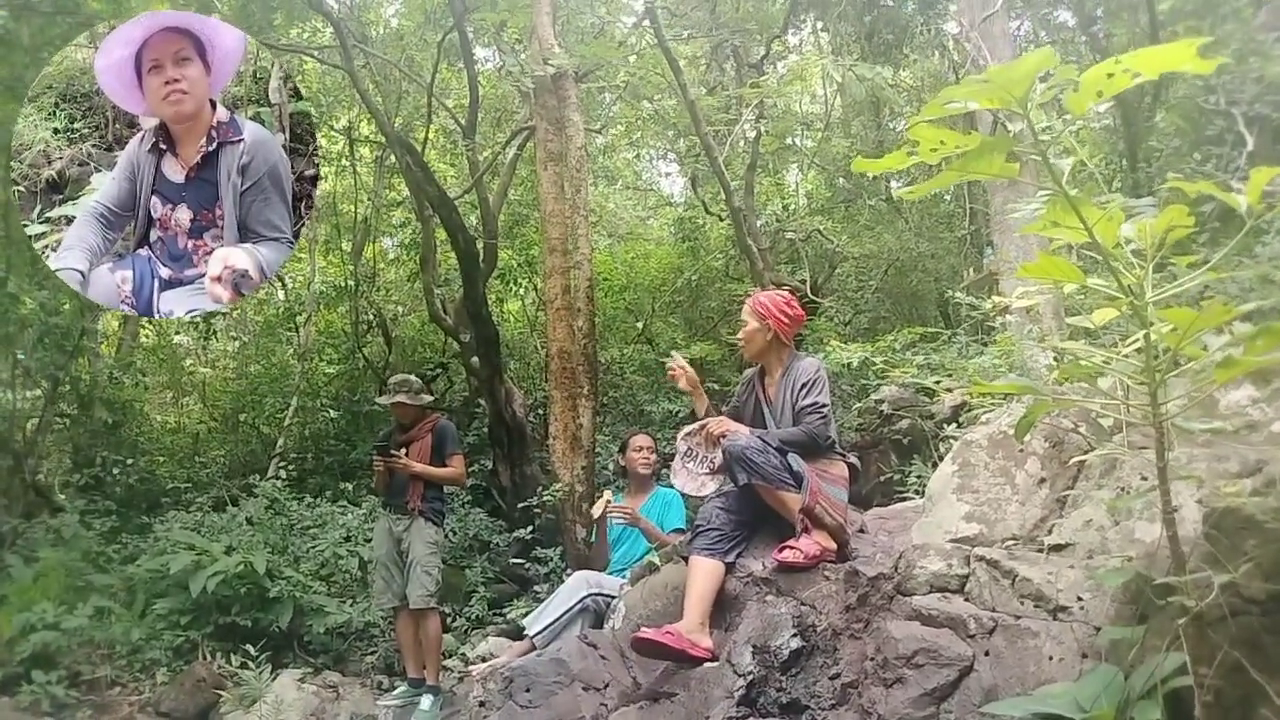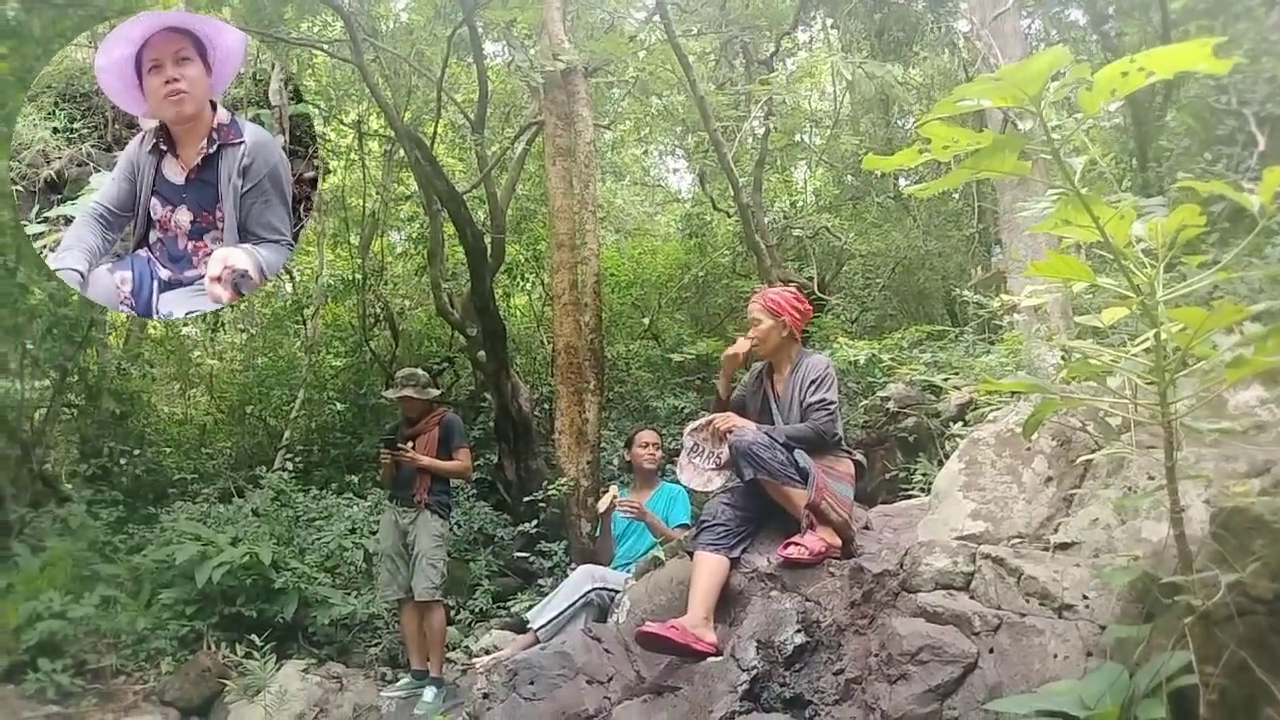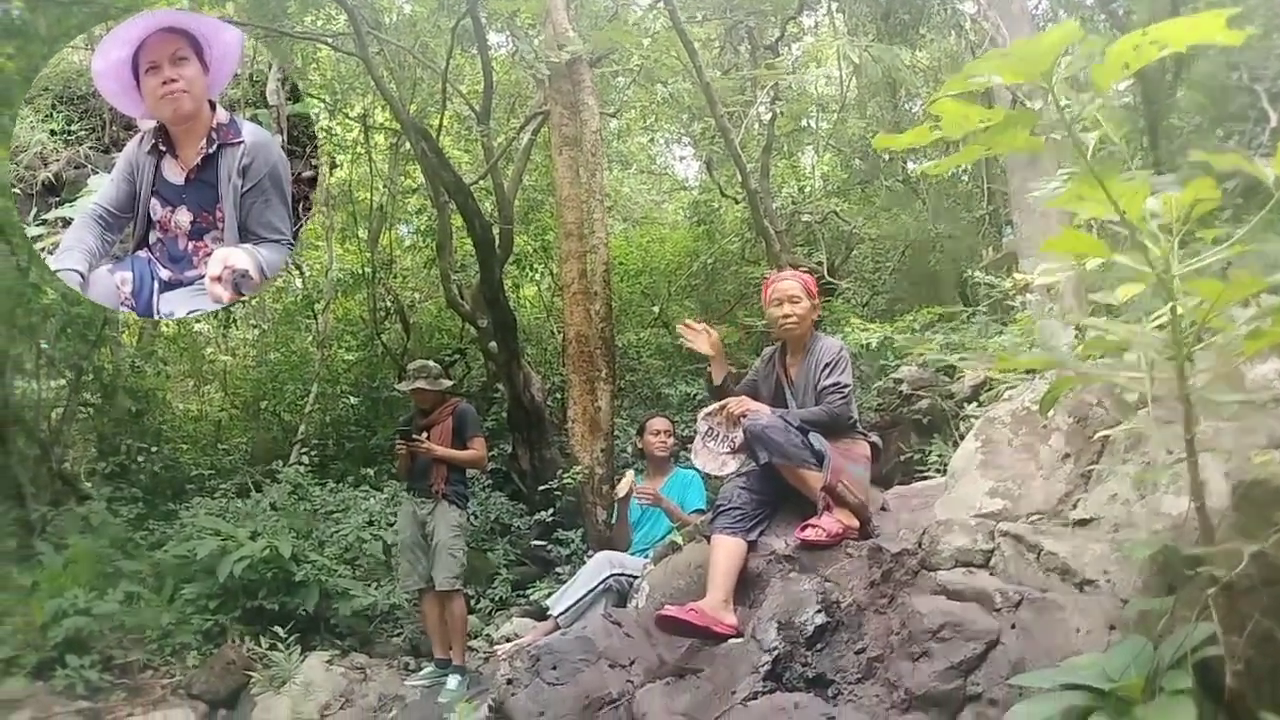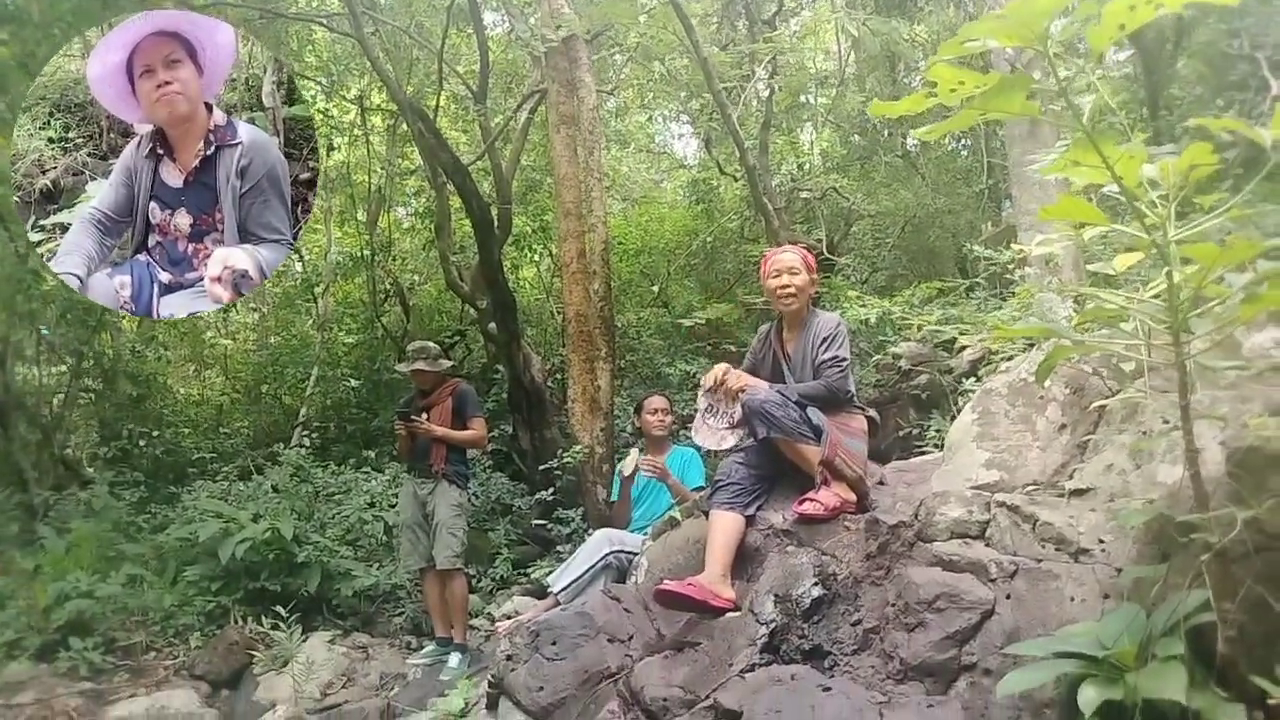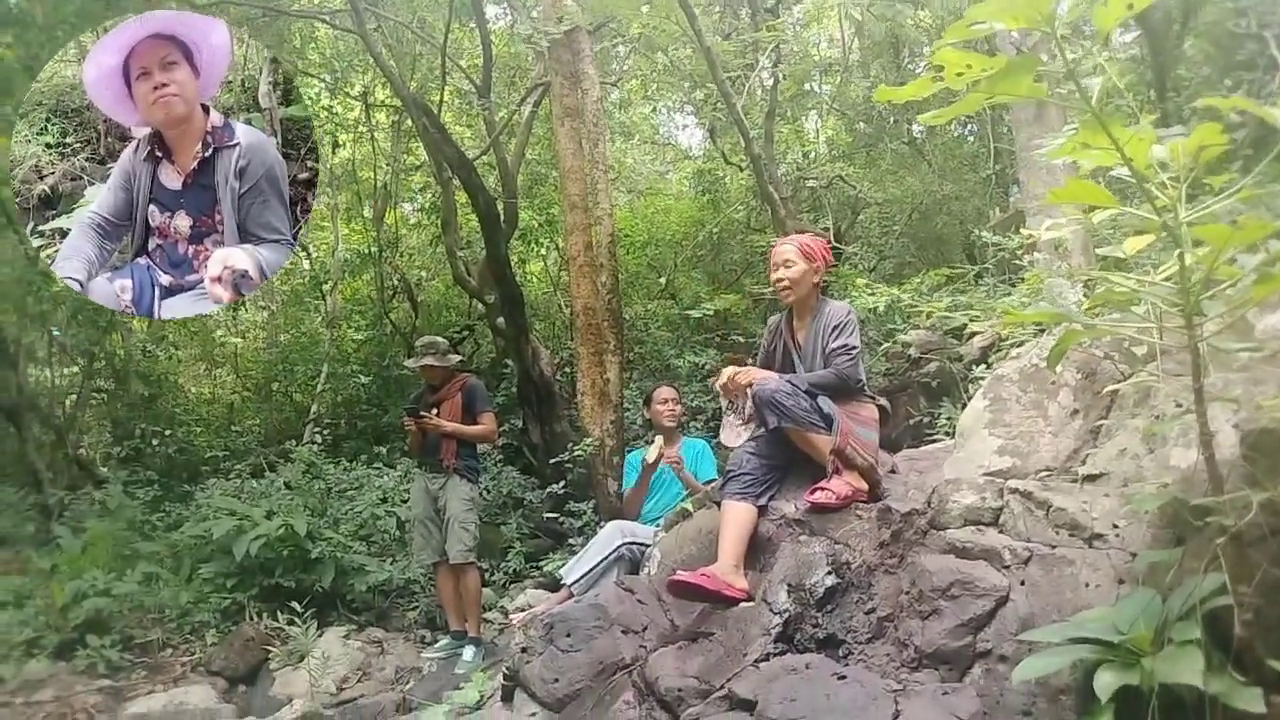
dt=0.4s
person 1, frame 1
left shoulder: (808, 370)
right shoulder: (751, 380)
left elbow: (815, 433)
right elbow: (722, 429)
left wrist: (747, 433)
right wrist: (696, 393)
left hip: (816, 479)
right hip: (767, 487)
left knee: (741, 447)
right knee: (714, 516)
left ankle: (816, 533)
right ankle: (693, 630)
person 1, frame 2
left shoulder: (817, 367)
right shoulder: (758, 375)
left elbow: (823, 430)
right elbow: (725, 418)
left wrist: (755, 429)
right wrist: (726, 375)
left hip: (822, 475)
right hip: (772, 482)
left knee: (747, 442)
right knee: (719, 511)
left ankle: (823, 529)
right ankle: (698, 624)
person 1, frame 3
left shoulder: (831, 350)
right shoulder: (769, 359)
left elbow: (838, 413)
right elbow: (731, 405)
left wrist: (769, 413)
right wrist: (715, 359)
left hip: (837, 457)
right hip: (787, 464)
left knee: (761, 426)
right knee: (735, 496)
left ankle: (839, 511)
right ankle: (717, 607)
person 1, frame 4
left shoulder: (829, 325)
right shoulder: (766, 335)
left elbow: (836, 387)
right elbow: (746, 383)
left wrist: (766, 388)
right wrist: (726, 376)
left hip: (835, 431)
right hip: (787, 440)
left knee: (760, 401)
right knee: (733, 471)
left ankle: (838, 485)
right ankle: (716, 581)
person 1, frame 5
left shoulder: (838, 314)
right shoulder: (776, 326)
left elbow: (845, 376)
right elbow: (761, 377)
left wrist: (774, 380)
right wrist: (739, 377)
left hip: (846, 421)
right hip: (796, 429)
left knee: (770, 392)
right knee: (745, 461)
left ankle: (848, 474)
right ankle: (729, 571)
person 2, frame 1
left shoulder: (441, 429)
right shoulder: (388, 437)
left elbow: (459, 475)
left wrist: (414, 467)
right wrist: (380, 473)
left hip: (423, 519)
right hip: (388, 519)
left knee: (423, 602)
right knee: (399, 603)
left ankle: (432, 688)
right ankle: (413, 681)
person 2, frame 2
left shoulder: (448, 422)
right shoulder: (395, 429)
left elbow: (465, 468)
left wrist: (422, 460)
right wrist: (387, 466)
left hip: (428, 513)
right hip: (394, 512)
left knee: (428, 594)
right knee: (403, 595)
left ankle: (436, 680)
right ankle: (417, 673)
person 2, frame 3
left shoulder: (462, 413)
right shoulder: (409, 422)
left elbow: (480, 458)
left wrist: (436, 451)
right wrist: (403, 457)
left hip: (446, 502)
right hip: (412, 503)
left knee: (449, 584)
right knee: (423, 585)
left ankle: (459, 669)
right ankle: (440, 662)
person 2, frame 4
left shoulder: (461, 393)
right shoulder: (408, 404)
left elbow: (480, 438)
left wrist: (436, 431)
right wrist: (403, 438)
left hip: (446, 483)
right hip: (413, 484)
left knee: (450, 564)
right knee: (425, 565)
left ankle: (460, 646)
right ankle: (442, 640)
person 2, frame 5
left shoulder: (471, 388)
right shoulder: (418, 398)
left elbow: (490, 432)
left wrist: (446, 427)
right wrist: (414, 433)
left hip: (458, 477)
right hip: (425, 479)
left knee: (462, 557)
right knee: (438, 559)
left ankle: (474, 639)
right ankle: (456, 633)
person 3, frame 1
left shoulder: (254, 146)
right shoulder: (142, 148)
left elbow: (277, 245)
right elbow: (100, 218)
left wrist: (248, 262)
right wrist: (64, 274)
left hip: (212, 288)
right hip: (147, 275)
person 3, frame 2
left shoulder: (254, 148)
right shoulder: (143, 148)
left elbow: (278, 247)
right elbow: (100, 218)
left wrist: (248, 262)
right wrist: (63, 275)
left hip: (212, 290)
right hip: (146, 276)
person 3, frame 3
left shoulder: (253, 148)
right shoulder: (142, 150)
left elbow: (278, 248)
right elbow: (99, 220)
left wrist: (248, 263)
right wrist: (64, 275)
left hip: (212, 290)
right hip: (147, 277)
person 3, frame 4
left shoulder: (251, 149)
right shoulder: (140, 153)
left elbow: (278, 247)
right elbow: (97, 223)
left wrist: (247, 264)
right wrist: (63, 279)
left hip: (212, 292)
right hip: (147, 279)
person 3, frame 5
left shoulder: (250, 150)
right shoulder: (138, 157)
left elbow: (278, 248)
right elbow: (97, 228)
left wrist: (247, 262)
right wrist: (64, 284)
left hip: (212, 293)
right hip: (147, 282)
person 4, frame 1
left shoulder: (669, 498)
right shoulder: (612, 504)
right elbow: (599, 565)
left wrist: (642, 523)
right wrist: (601, 526)
right hip: (608, 590)
left knee: (584, 580)
right knee: (584, 603)
left ankle: (518, 652)
person 4, frame 2
left shoulder: (674, 494)
right shoulder: (618, 499)
right elbow: (604, 560)
left wrist: (648, 518)
right wrist: (606, 521)
right hip: (612, 585)
left knee: (588, 575)
right knee: (587, 598)
left ankle: (522, 645)
person 4, frame 3
left shoulder: (688, 479)
right shoulder: (631, 486)
right elbow: (620, 547)
left wrist: (664, 504)
right wrist: (622, 507)
right hip: (629, 571)
left knee: (606, 561)
right knee: (606, 586)
left ankle: (544, 631)
person 4, frame 4
left shoulder: (687, 457)
right elbow: (619, 524)
left wrist: (669, 480)
right wrist: (626, 485)
right hip: (628, 549)
left knee: (606, 538)
right knee: (606, 561)
left ankle: (545, 608)
person 4, frame 5
left shoulder: (698, 448)
right shoulder: (635, 458)
right elbow: (629, 513)
left wrist: (683, 474)
right wrist: (646, 474)
right hip: (640, 541)
left knee: (617, 530)
right knee: (618, 554)
left ankle: (558, 600)
